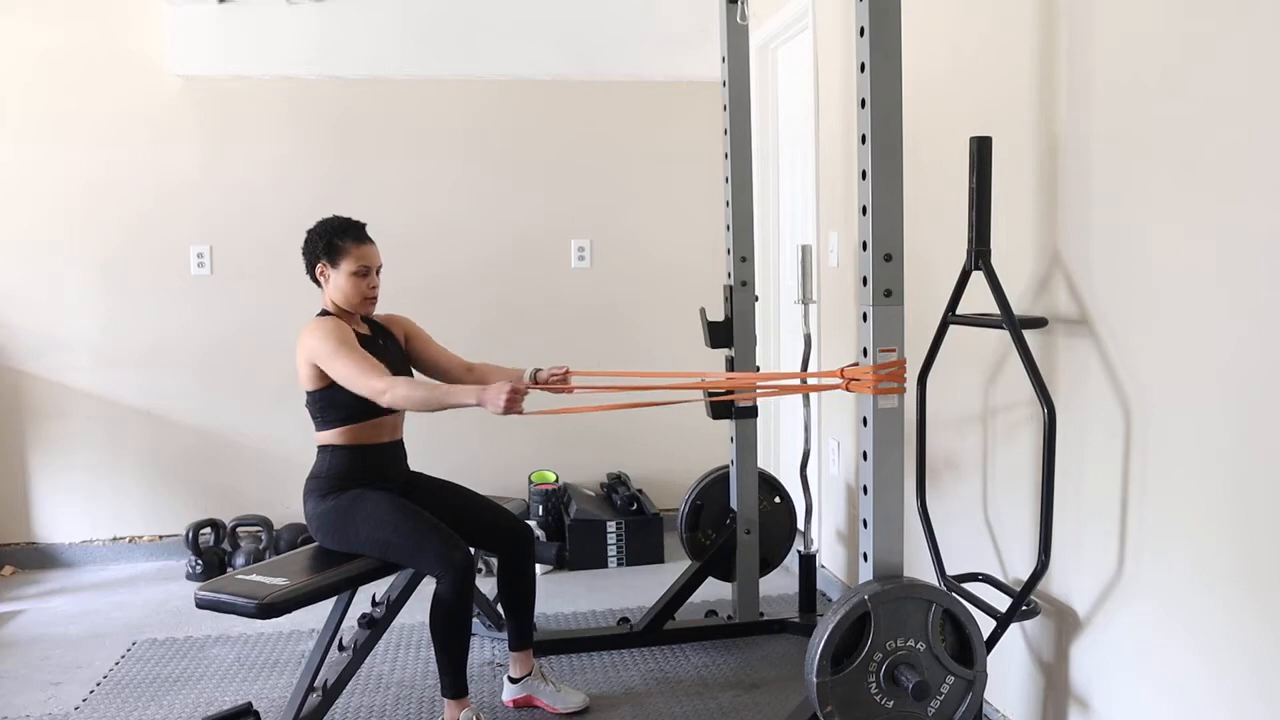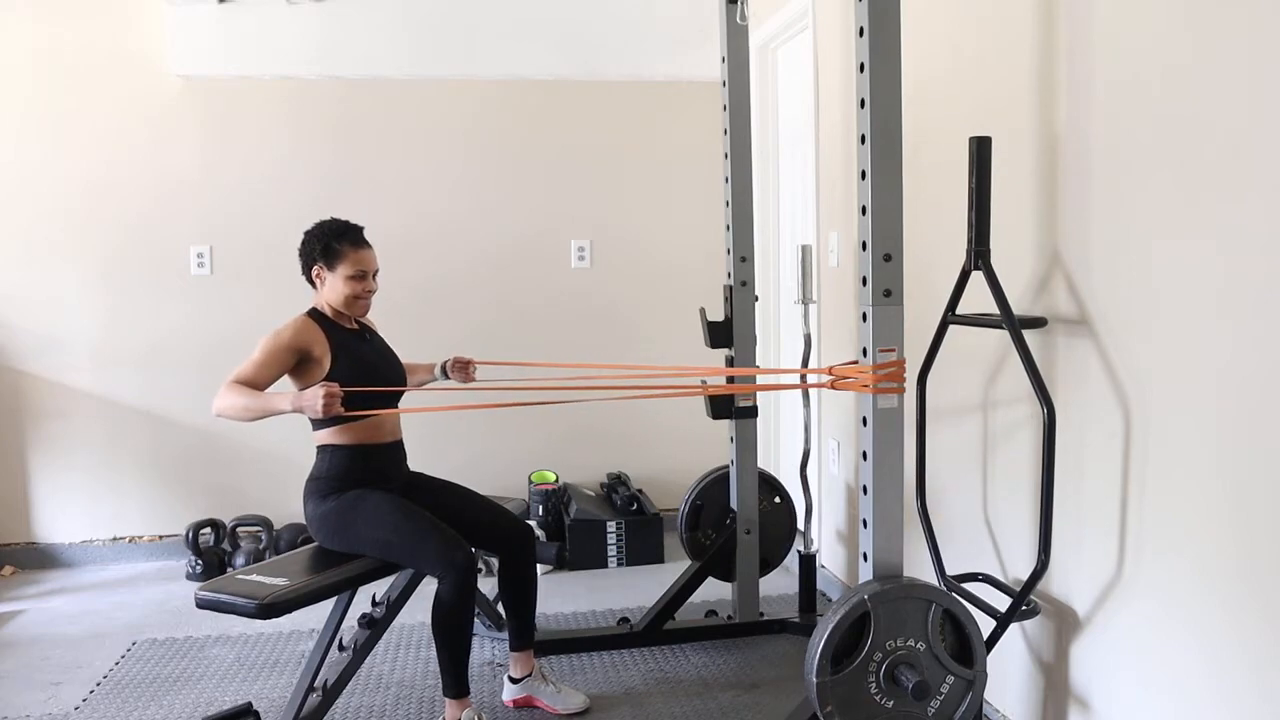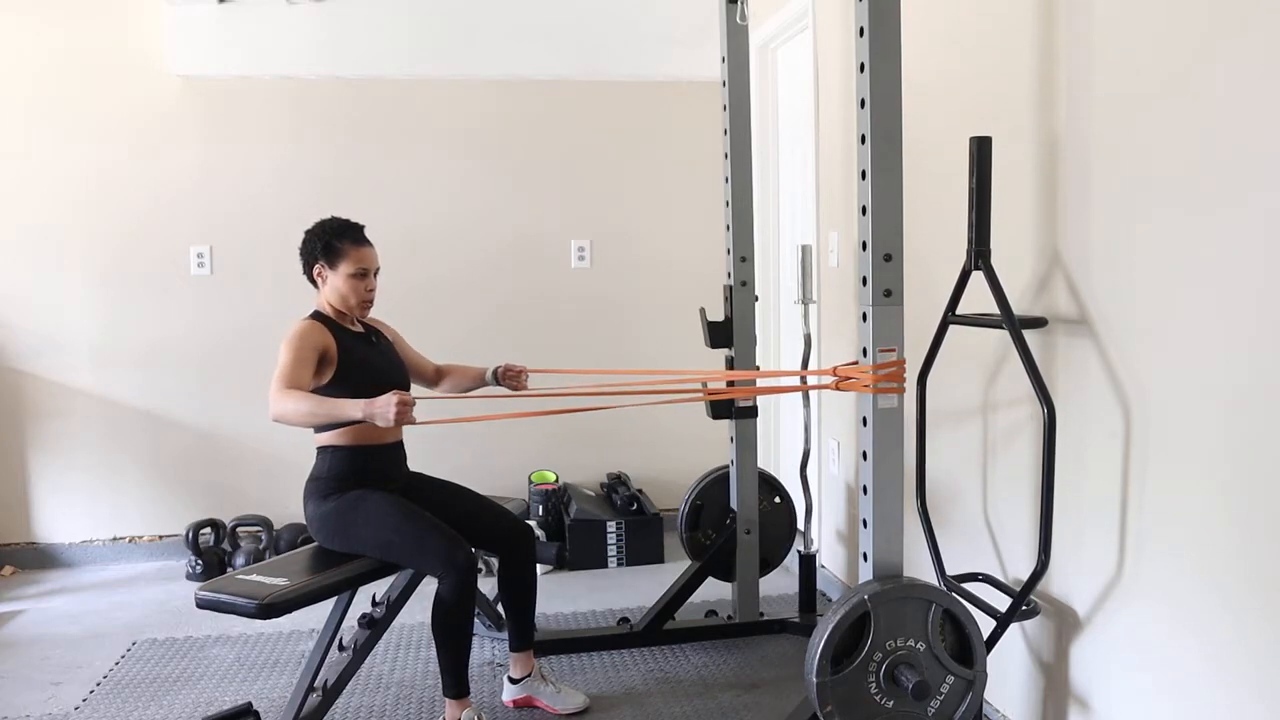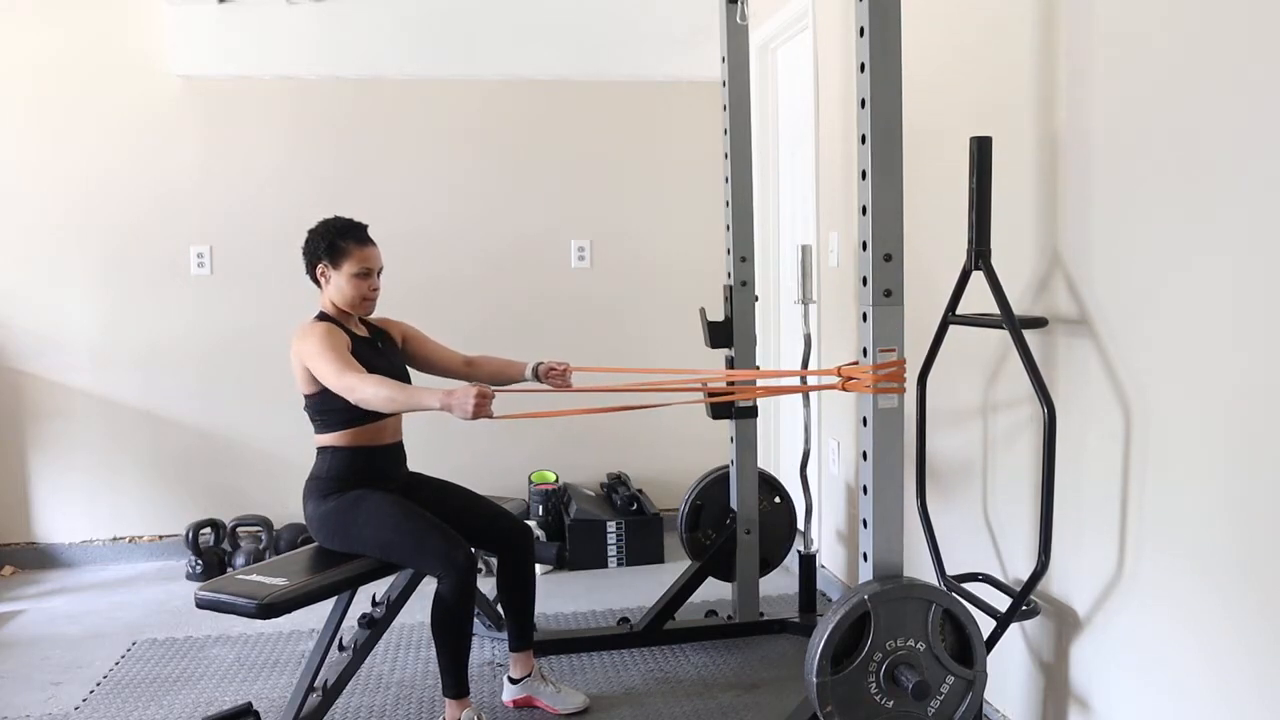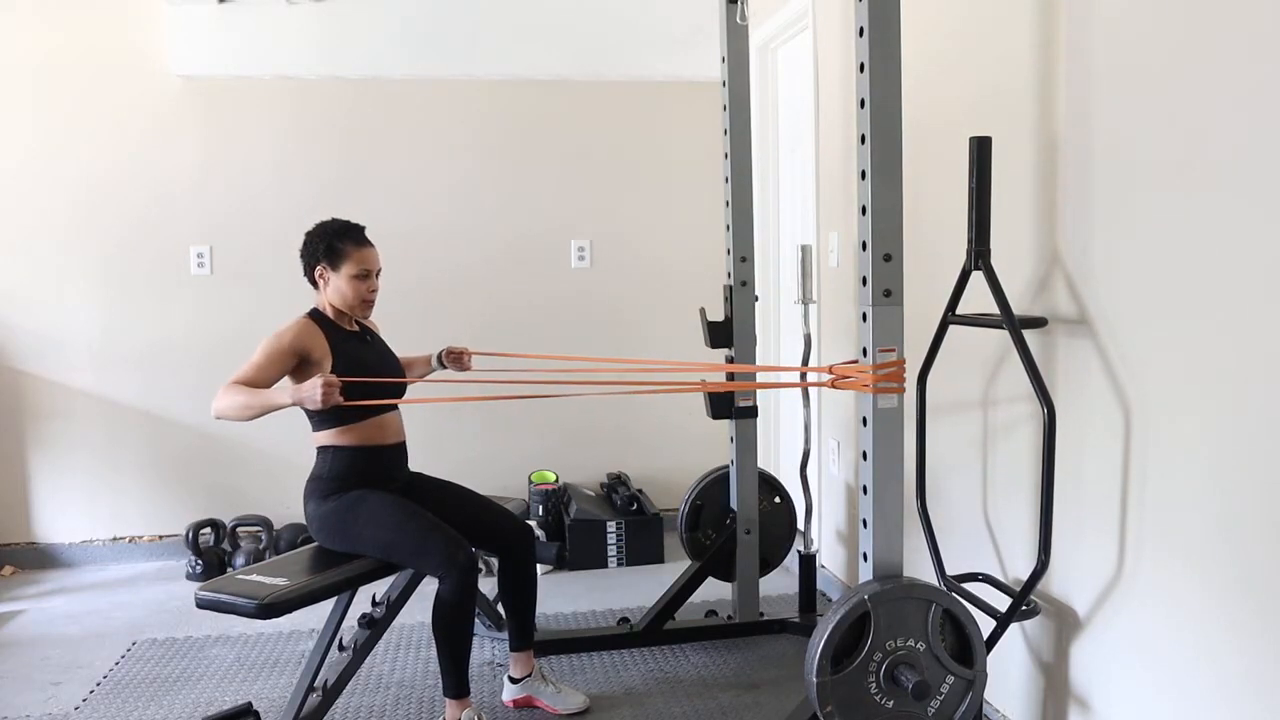
dt=1s
person 1, frame 1
left shoulder: (393, 328)
right shoulder: (321, 334)
left elbow: (463, 370)
right elbow: (388, 391)
left wrist: (532, 376)
right wrist: (480, 397)
left hip: (396, 479)
right hip: (341, 495)
left knee: (515, 535)
right knee: (453, 562)
left ankle: (522, 676)
person 1, frame 2
left shoulder: (364, 328)
right shoulder: (301, 334)
right elbow: (226, 400)
left wrist: (442, 370)
right wrist: (297, 401)
left hip: (396, 479)
right hip: (341, 494)
left knee: (516, 535)
right knee: (456, 561)
left ankle: (522, 677)
person 1, frame 3
left shoulder: (377, 331)
right shoulder: (310, 335)
left elbow: (436, 376)
right elbow: (281, 404)
left wrist: (492, 376)
right wrist: (366, 408)
left hip: (396, 479)
right hip: (342, 495)
left knee: (516, 535)
right knee: (456, 561)
left ankle: (522, 677)
person 1, frame 4
left shoulder: (388, 332)
right shoulder: (316, 336)
left elbow: (464, 365)
right elbow: (359, 389)
left wrist: (532, 371)
right wrist: (445, 400)
left hip: (396, 479)
right hip: (341, 495)
left knee: (514, 535)
right knee: (455, 561)
left ankle: (522, 676)
person 1, frame 5
left shoulder: (365, 329)
right shoulder: (301, 336)
right elbow: (224, 402)
left wrist: (438, 360)
right wrist: (297, 394)
left hip: (397, 480)
right hip: (343, 494)
left knee: (516, 536)
right knee: (457, 562)
left ankle: (522, 676)
